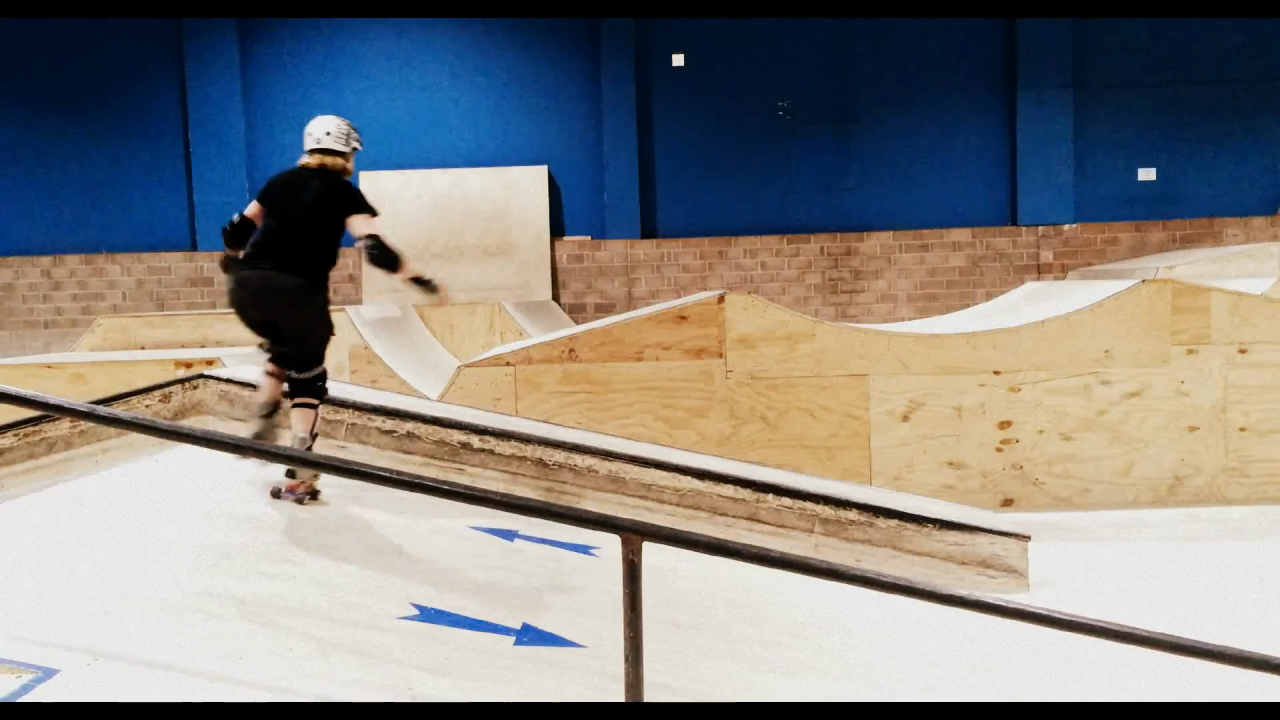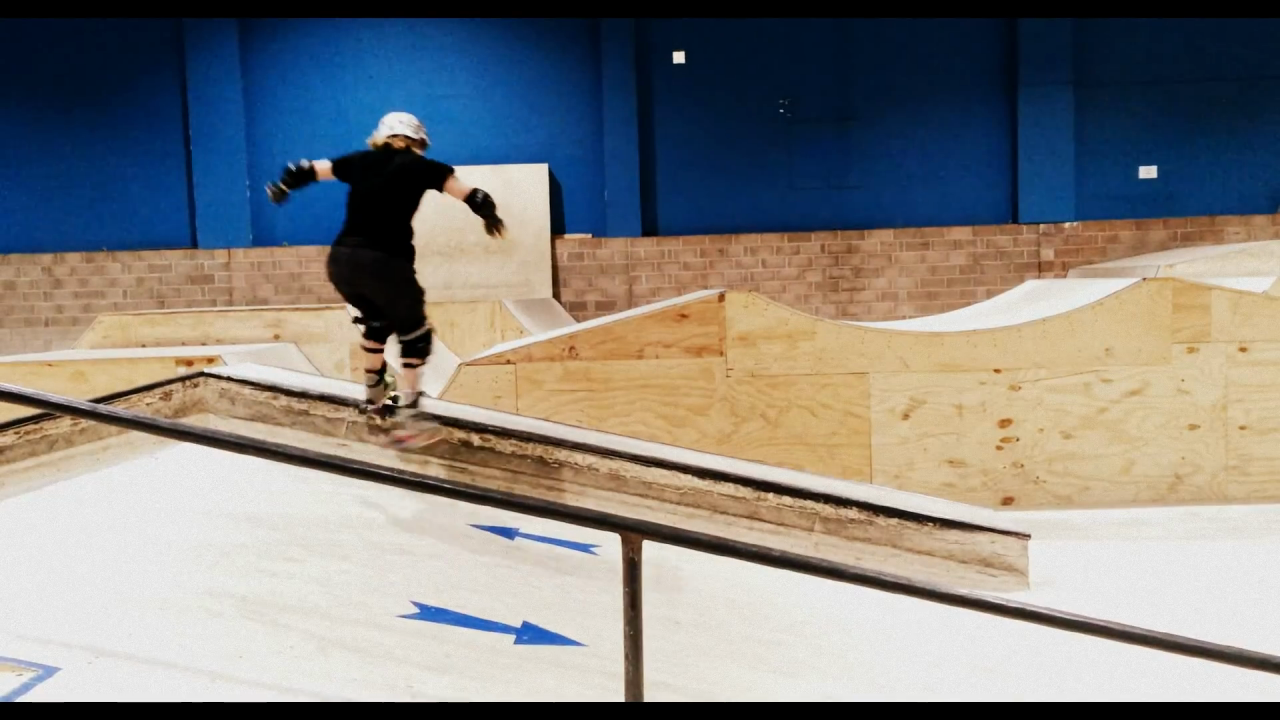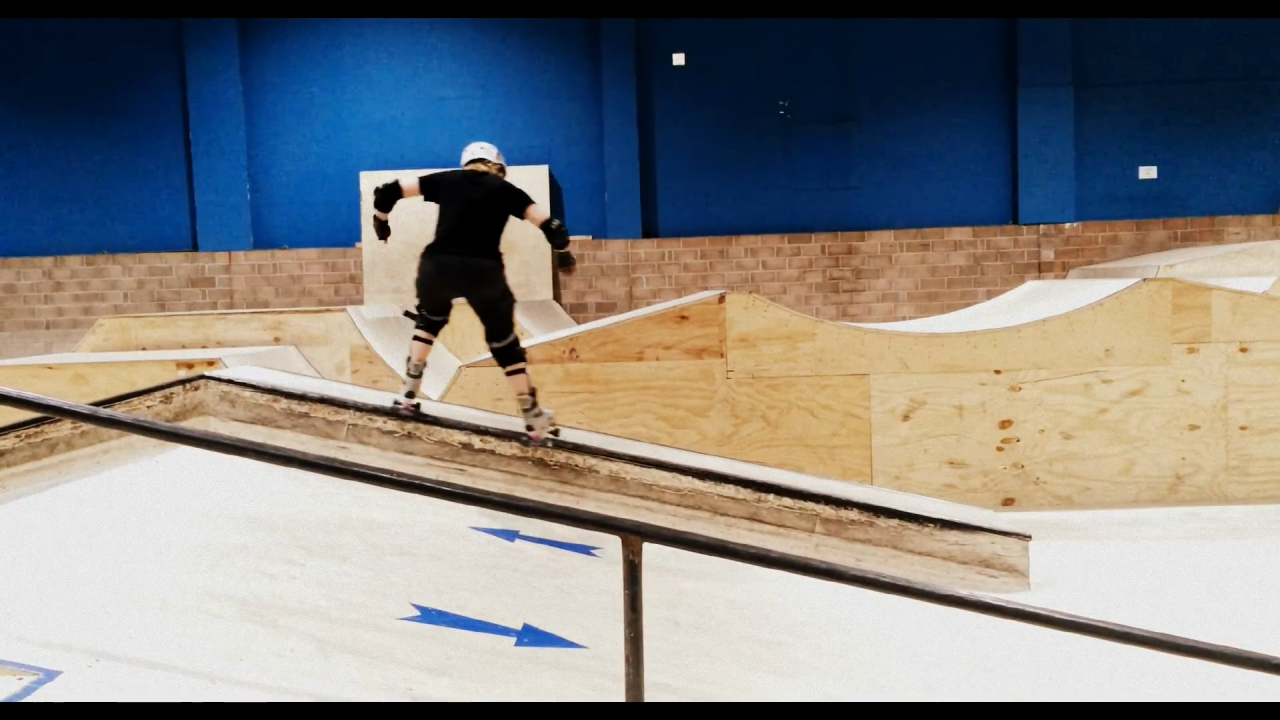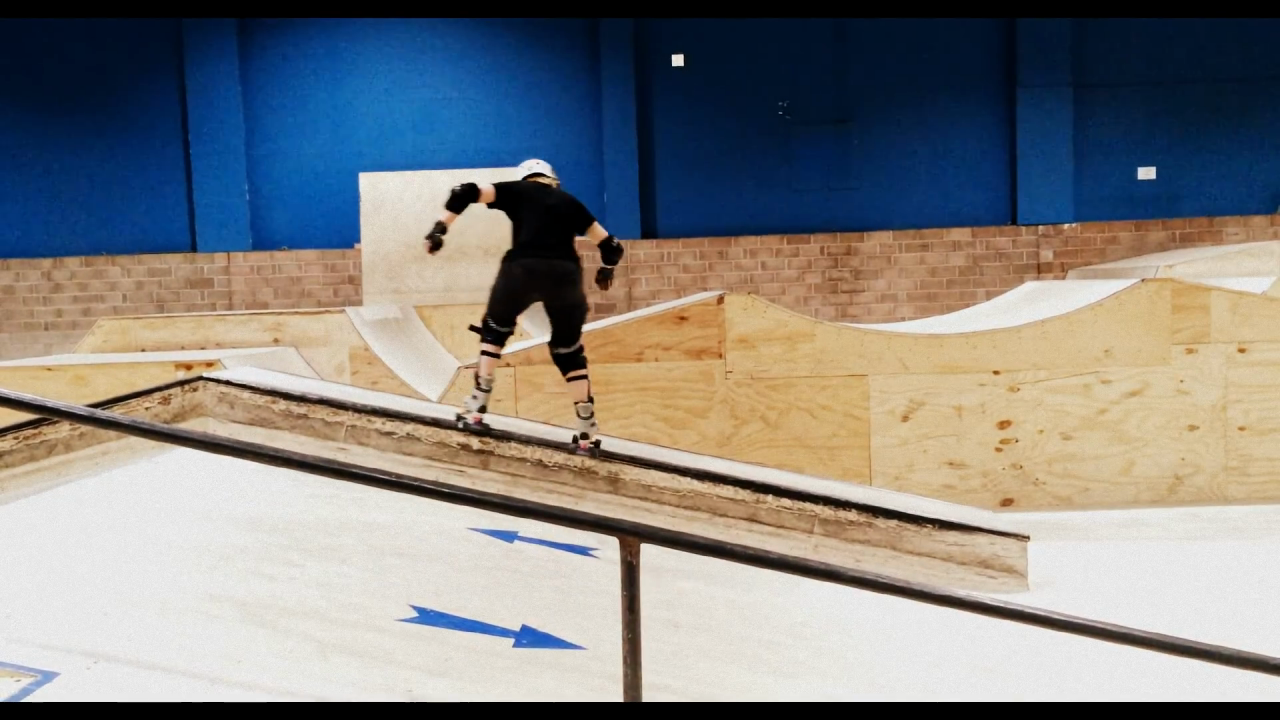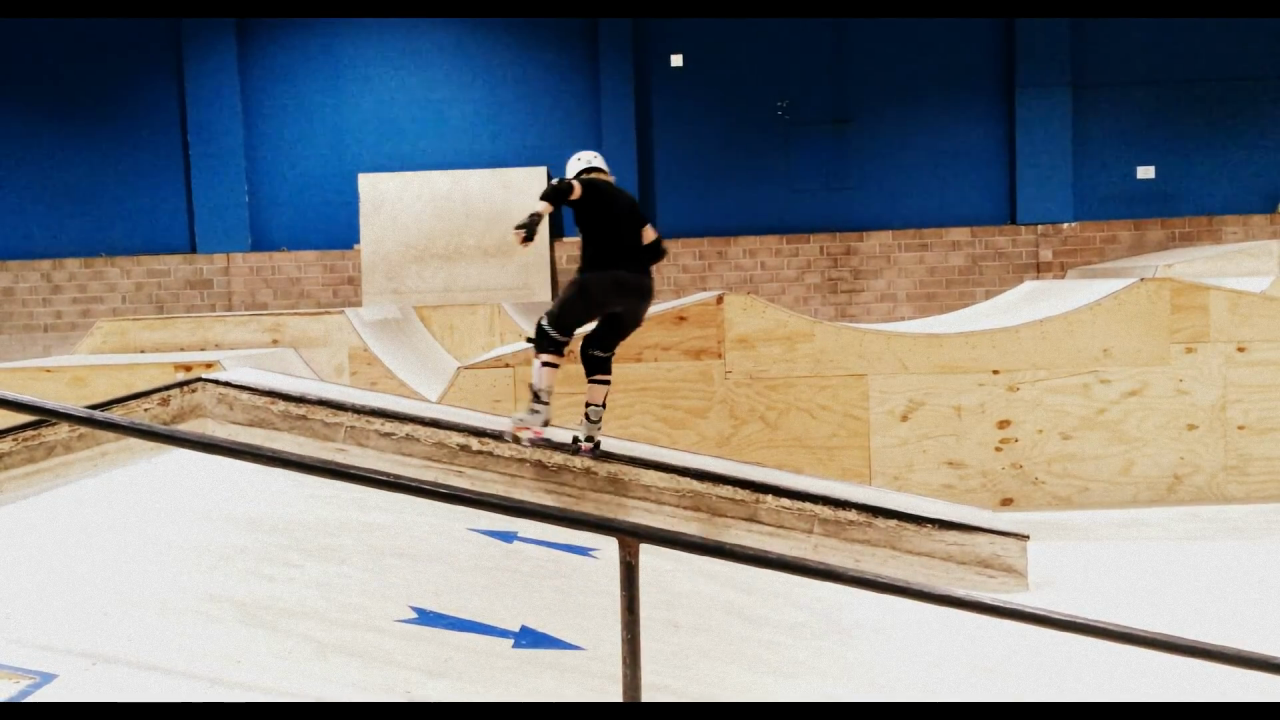
dt=0.3s
person 1, frame 1
left shoulder: (283, 181)
right shoulder: (344, 193)
left elbow: (240, 225)
right elbow: (375, 248)
left wrist: (231, 255)
right wrist: (416, 278)
left hip: (247, 286)
right hip: (296, 292)
left knee: (284, 350)
right knee: (307, 381)
left ankle: (264, 425)
person 1, frame 2
left shoulder: (359, 161)
right shoulder: (421, 166)
left elbow: (302, 173)
right elbow: (475, 198)
left wrist: (280, 188)
right wrist: (492, 217)
left hip: (342, 261)
right hip: (388, 265)
left knee: (378, 322)
right knee: (415, 339)
left ankle: (374, 396)
person 1, frame 3
left shoulder: (446, 180)
right shoulder: (505, 189)
left elbow: (389, 189)
right elbow: (552, 227)
left wrist: (380, 220)
right wrist: (563, 254)
left hip: (436, 266)
right hip: (483, 271)
left knee: (430, 318)
right knee: (504, 343)
left ankle: (408, 394)
right ankle: (535, 420)
person 1, frame 4
left shoulder: (515, 190)
right shoulder: (570, 202)
left elbow: (467, 192)
right elbow: (610, 246)
left wrist: (440, 226)
right wrist: (607, 269)
left hip: (522, 270)
right hip: (565, 275)
left knee: (495, 330)
right knee: (568, 351)
person 1, frame 5
right shoulder: (627, 200)
right elbow: (656, 248)
left wrist: (535, 217)
left hip: (599, 279)
right hip: (640, 288)
left knee: (549, 334)
right knee: (597, 352)
